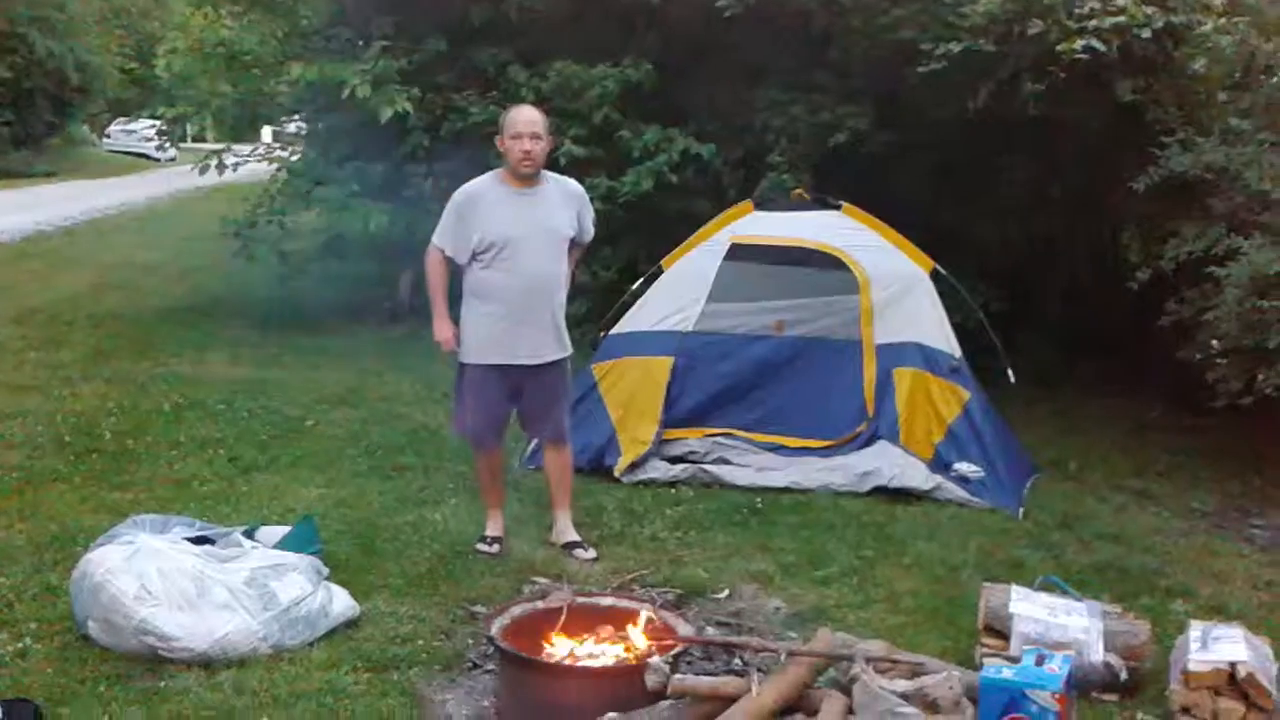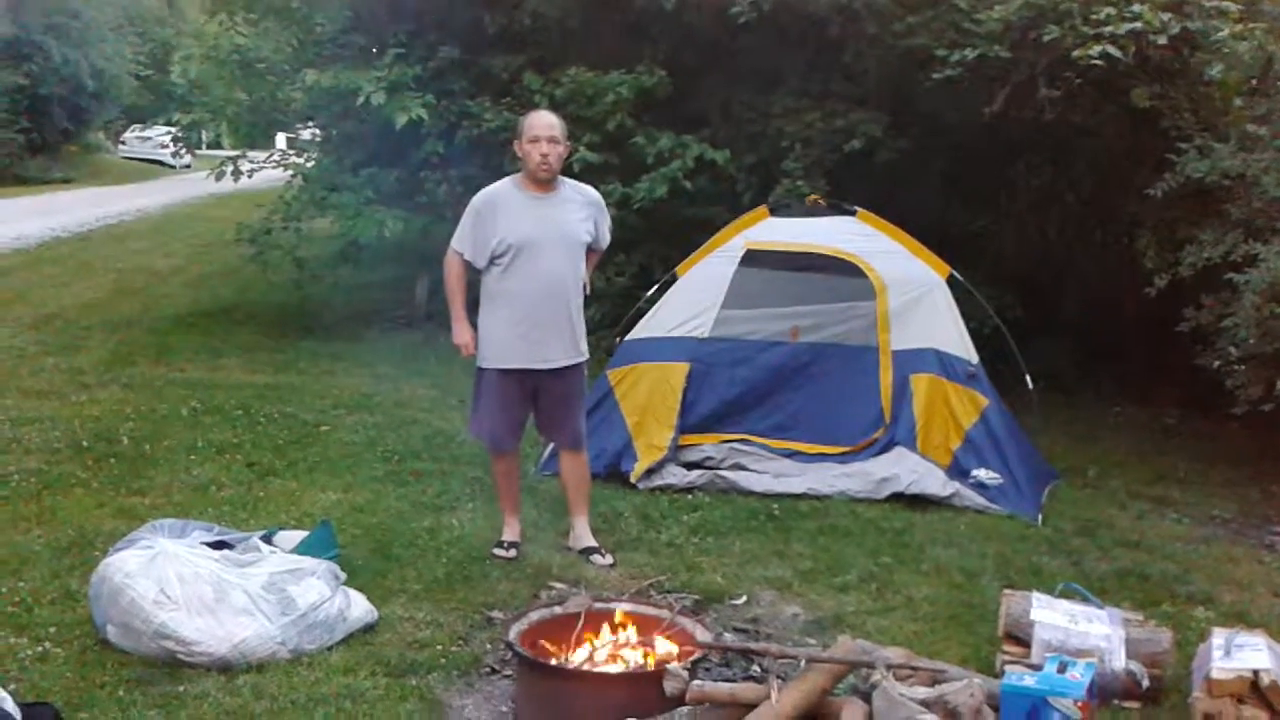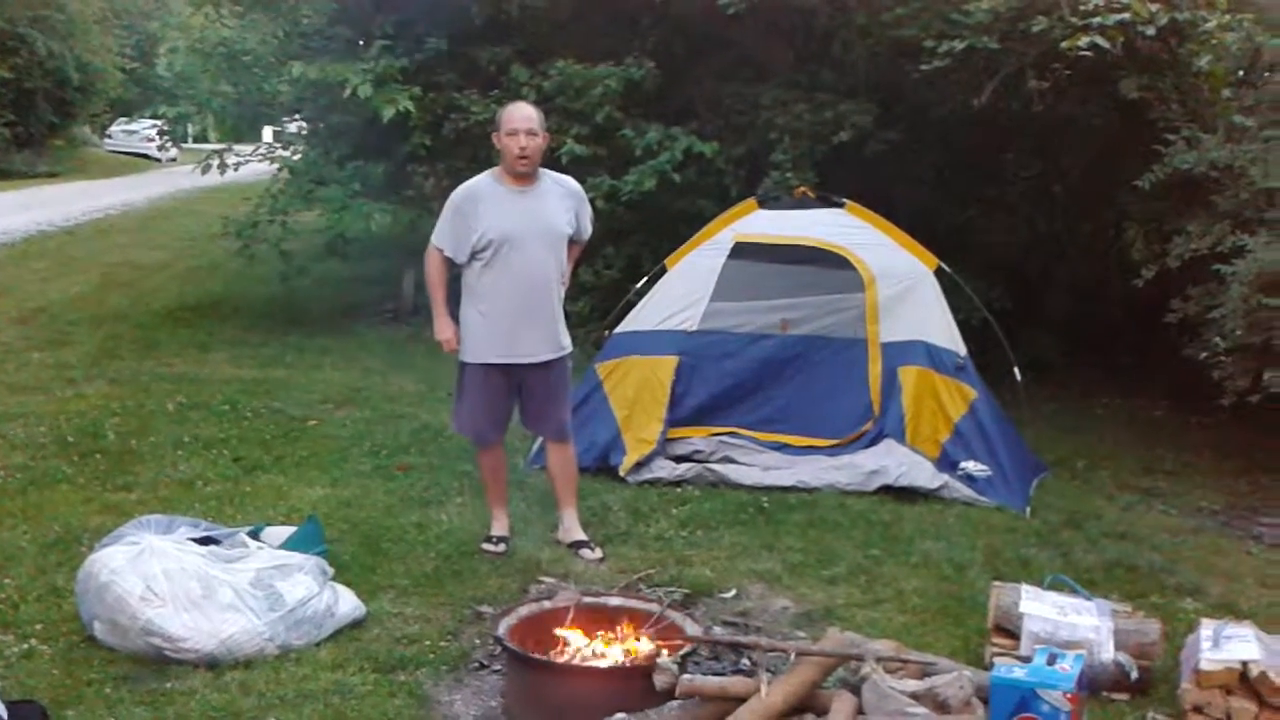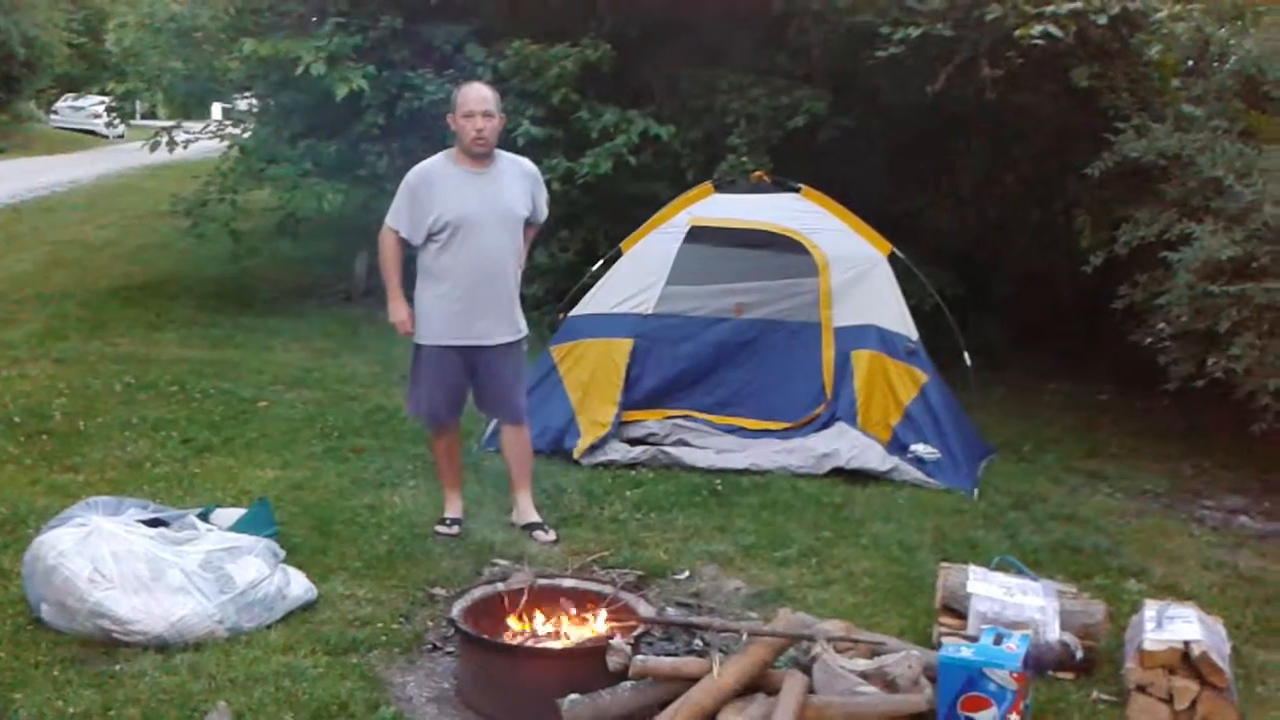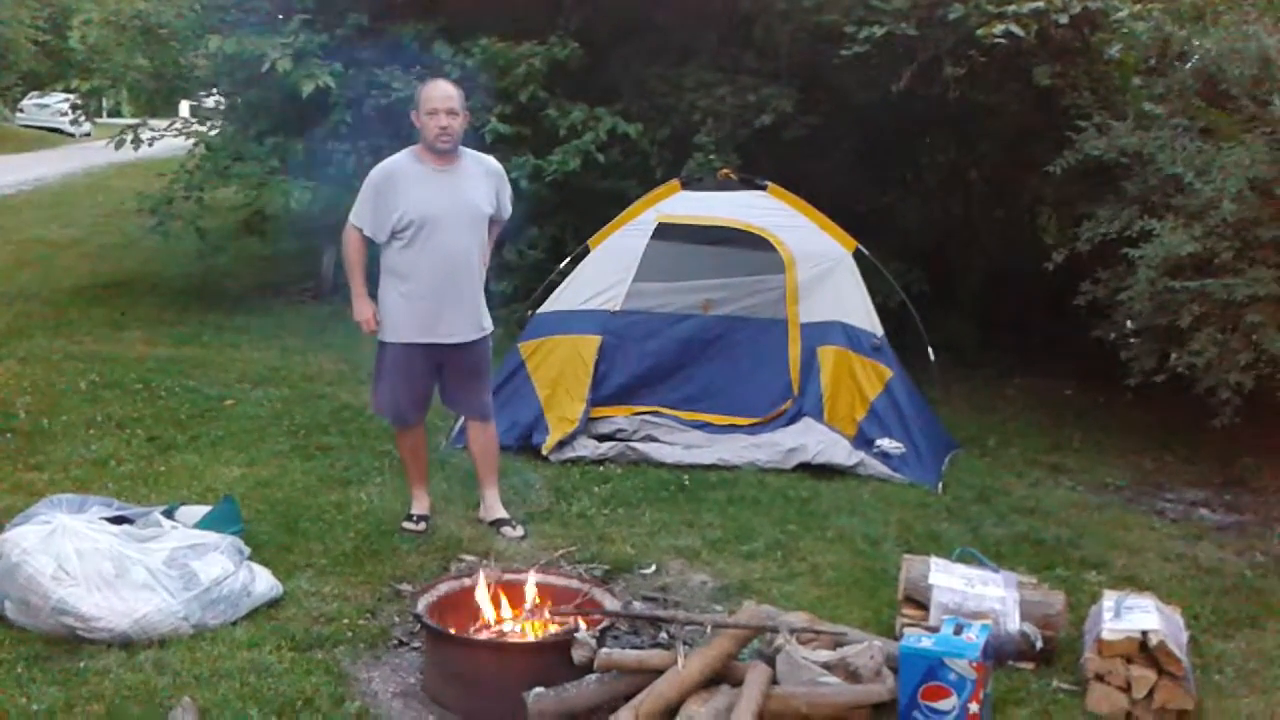
dt=1s
person 1, frame 1
left shoulder: (570, 193)
right shoulder: (472, 196)
right elbow: (436, 255)
right wrist: (441, 318)
left hip: (548, 345)
right hip: (486, 347)
left knee: (556, 435)
right knee: (486, 438)
left ankle: (564, 525)
right ankle: (494, 521)
person 1, frame 2
left shoulder: (587, 200)
right shoulder: (491, 201)
right elbow: (455, 260)
right wrist: (460, 322)
left hip: (565, 349)
right hip: (504, 351)
left knee: (572, 440)
right knee: (502, 443)
left ankle: (580, 530)
right ankle: (510, 526)
person 1, frame 3
left shoulder: (567, 191)
right shoulder: (470, 196)
right elbow: (436, 255)
right wrist: (441, 317)
left hip: (548, 342)
right hip: (486, 345)
left knee: (558, 432)
right knee: (487, 436)
left ankle: (570, 523)
right ankle: (499, 520)
person 1, frame 4
left shoulder: (524, 173)
right shoulder: (426, 177)
right elbow: (391, 236)
right wrist: (396, 300)
left hip: (504, 325)
right hip: (442, 328)
left knee: (514, 414)
right knee: (442, 419)
left ankle: (524, 506)
right ankle: (452, 503)
person 1, frame 5
left shoulder: (488, 171)
right shoulder: (389, 174)
right elbow: (354, 233)
right wrist: (360, 297)
left hip: (469, 322)
right hip: (406, 326)
left knee: (480, 411)
right knee: (407, 416)
left ankle: (491, 502)
right ankle: (419, 499)
